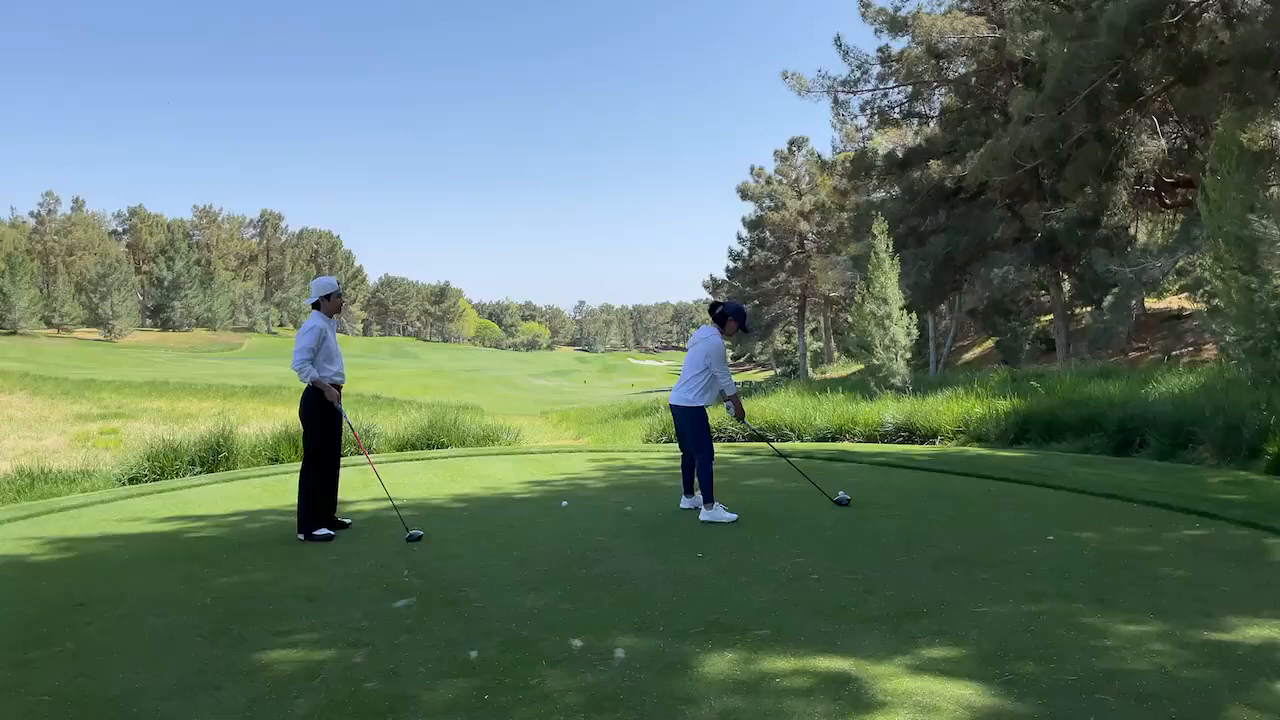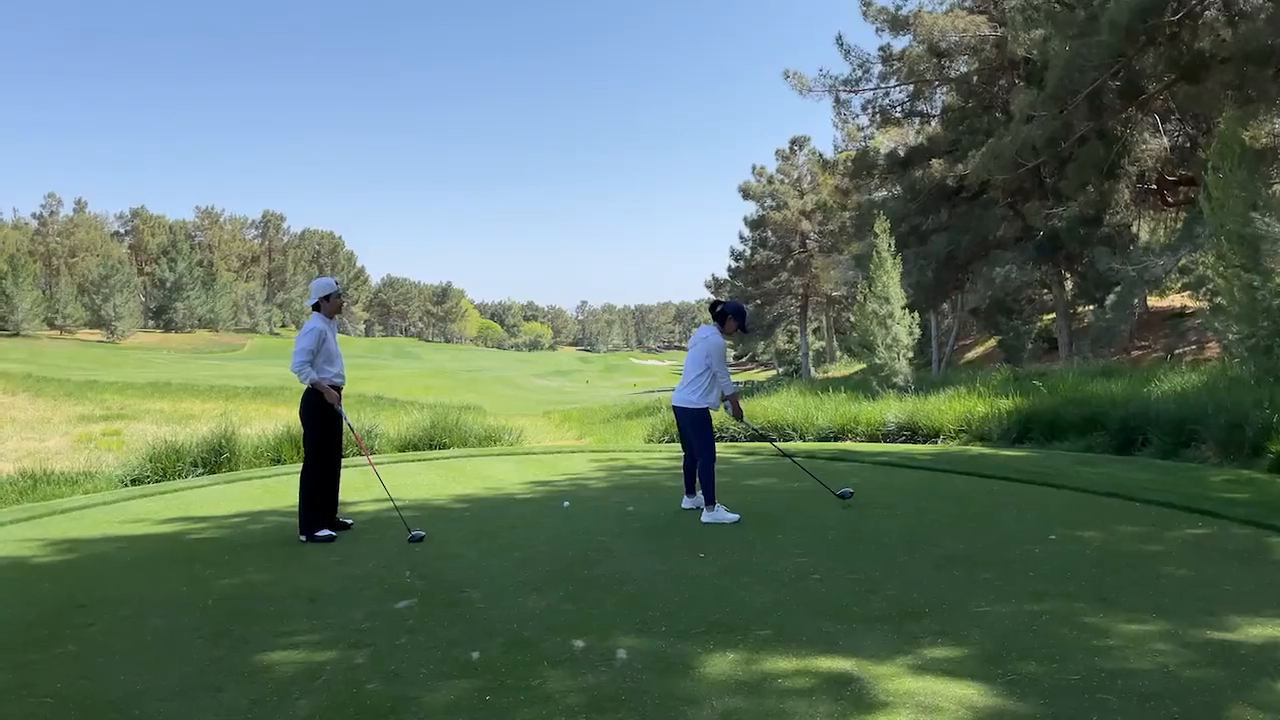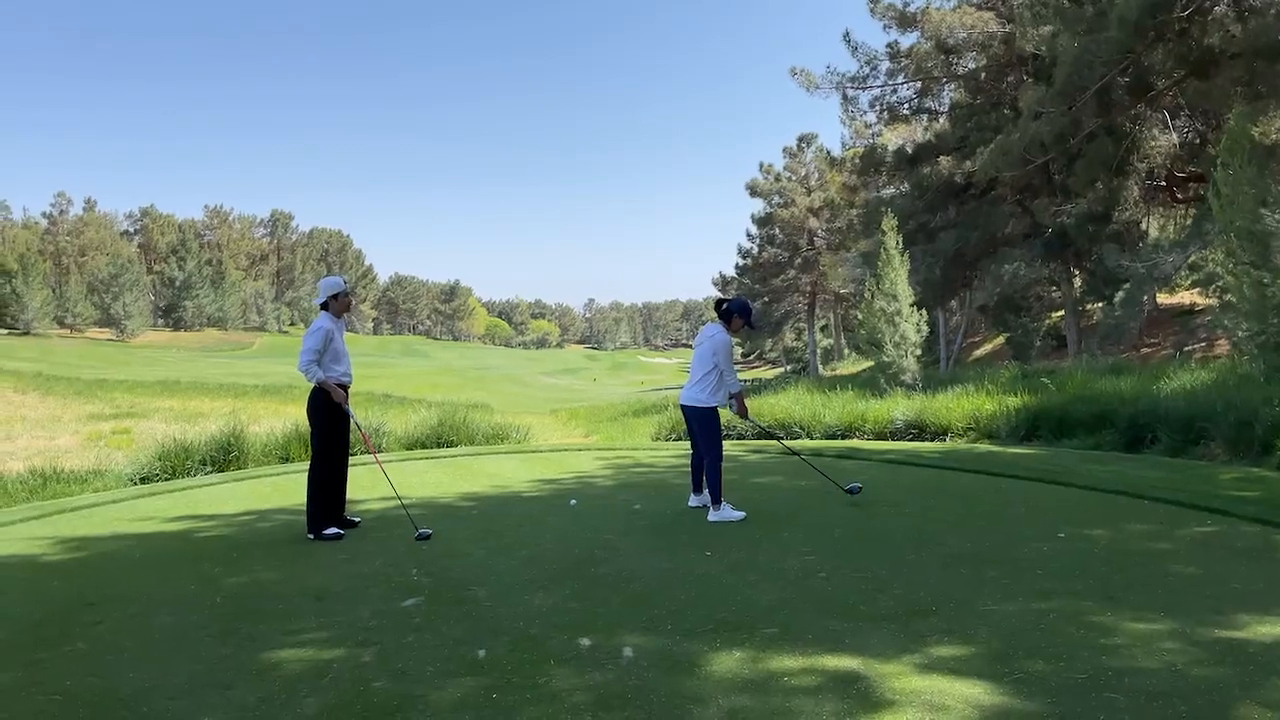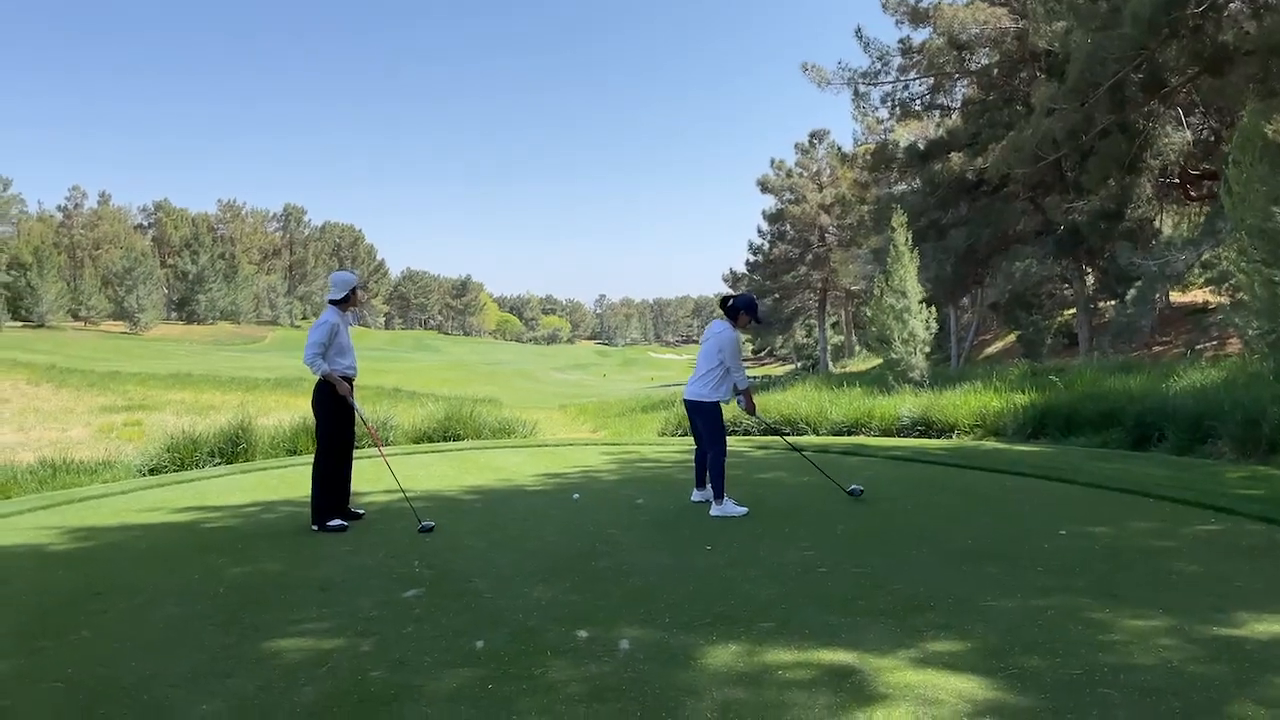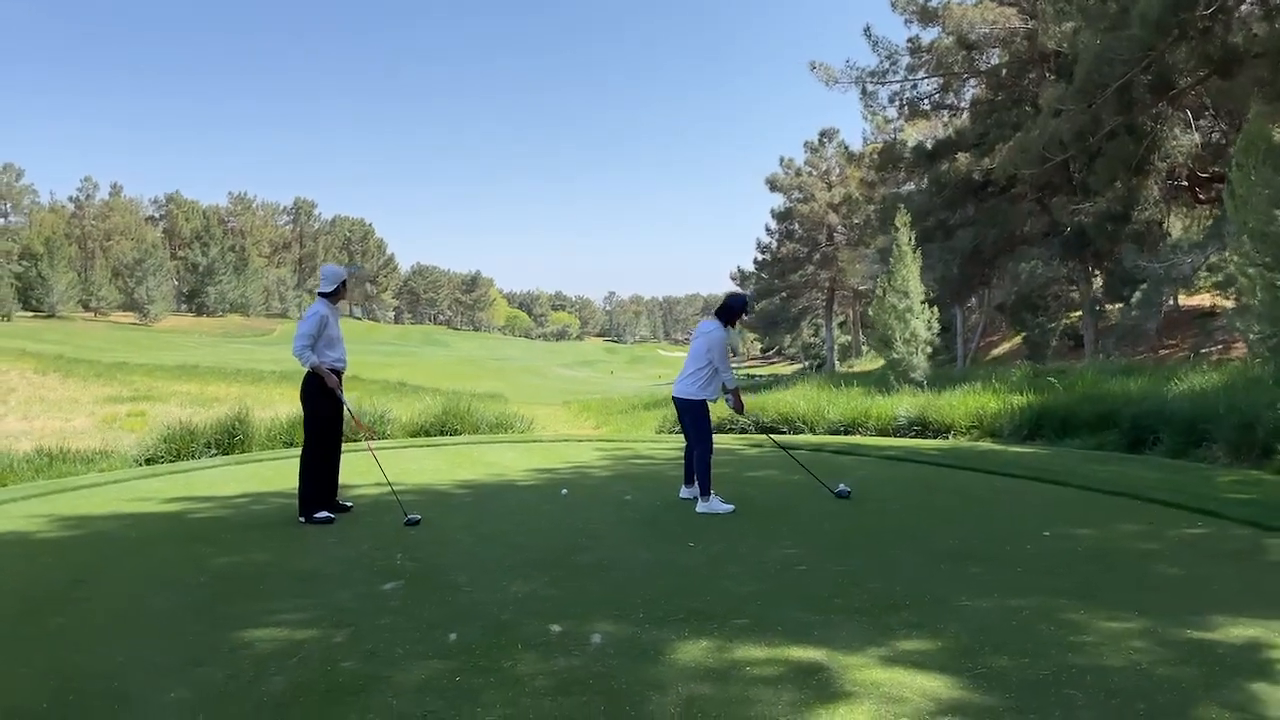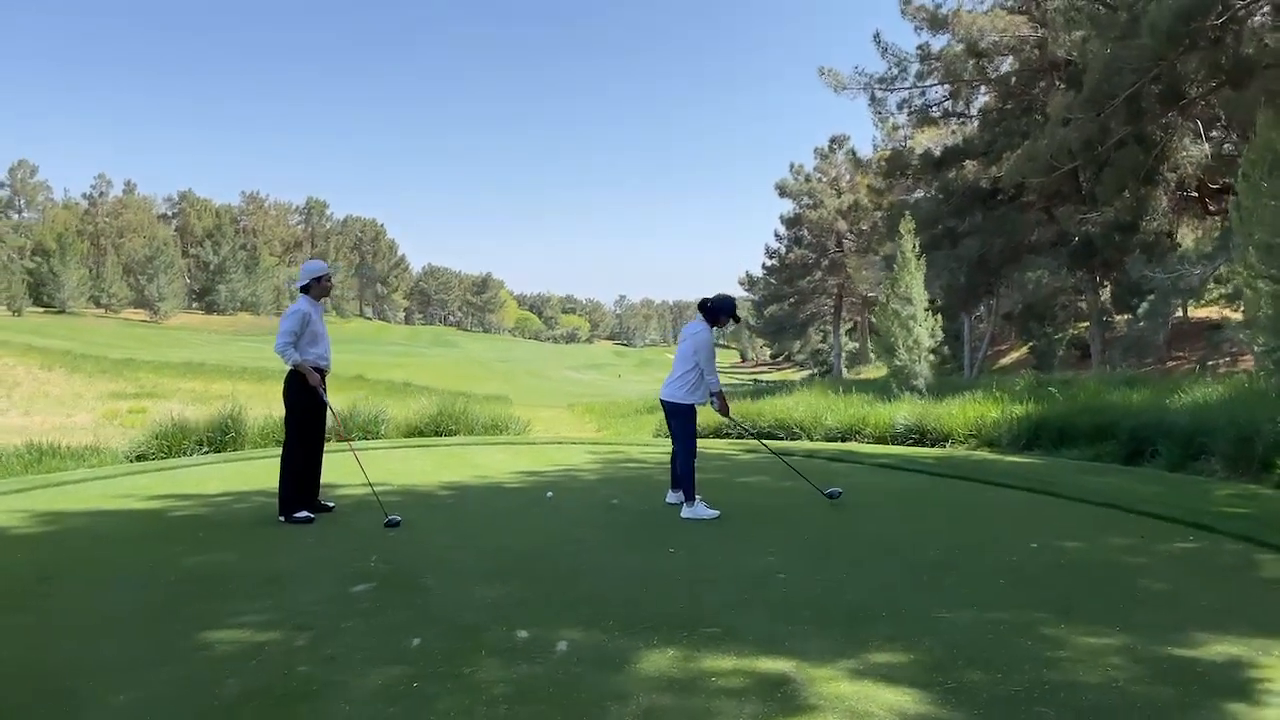
dt=0.4s
person 1, frame 1
left shoulder: (328, 325)
right shoulder: (315, 326)
right elbow: (300, 364)
right wrist: (326, 388)
left hip: (329, 398)
right hip: (318, 399)
left knee: (331, 459)
right knee: (315, 460)
left ankle: (326, 516)
right ankle: (308, 525)
person 1, frame 2
left shoulder: (329, 327)
right shoulder: (314, 328)
right elbow: (299, 366)
right wrist: (326, 390)
left hip: (329, 400)
right hip: (318, 400)
left knee: (332, 460)
right knee: (316, 461)
left ankle: (327, 517)
right ankle: (309, 526)
person 1, frame 3
left shoulder: (337, 325)
right shoulder: (322, 327)
right elbow: (307, 365)
right wrist: (333, 389)
left hip: (337, 399)
right hip: (326, 399)
left knee: (339, 458)
right knee: (323, 460)
left ankle: (335, 515)
right ankle: (317, 524)
person 1, frame 4
left shoulder: (342, 320)
right shoulder: (328, 321)
right elbow: (311, 358)
right wrist: (338, 383)
left hip: (342, 391)
right hip: (330, 392)
left knee: (343, 451)
right knee: (328, 452)
left ankle: (339, 507)
right ankle: (321, 516)
person 1, frame 5
left shoulder: (331, 313)
right shoulder: (317, 313)
right elbow: (300, 349)
right wrist: (326, 374)
left hip: (331, 384)
right hip: (319, 384)
left knee: (332, 444)
right knee: (316, 445)
left ankle: (327, 499)
right ankle: (309, 508)
person 1, frame 6
left shoulder: (315, 310)
right shoulder: (300, 310)
right elbow: (283, 346)
right wrist: (308, 372)
left hip: (315, 382)
right hip: (302, 382)
left knee: (314, 443)
right knee: (297, 443)
left ankle: (309, 499)
right ankle: (289, 507)
person 2, frame 1
left shoulder: (704, 334)
right shoulder: (715, 342)
right elbow: (724, 377)
left wrist: (727, 398)
right wrist: (738, 405)
left hip: (679, 401)
right hip: (690, 404)
left knee: (690, 451)
right knee: (705, 454)
left ankle: (689, 497)
right ankle: (709, 508)
person 2, frame 2
left shoulder: (703, 333)
right shoulder: (715, 340)
right elbow: (722, 376)
left wrist: (725, 397)
right wrist: (735, 405)
left hip: (682, 402)
right hip: (694, 406)
left knee: (692, 452)
right knee: (707, 456)
left ankle: (691, 497)
right ankle: (710, 510)
person 2, frame 3
left shoulder: (709, 331)
right shoulder: (722, 338)
right elbow: (729, 374)
left wrist: (734, 397)
right wrist: (741, 403)
left hip: (690, 400)
right hip: (702, 404)
left knee: (700, 451)
right knee: (713, 455)
left ankle: (698, 495)
right ankle: (717, 509)
person 2, frame 4
left shoulder: (716, 327)
right shoulder: (728, 335)
right elbow: (737, 370)
left wrist: (738, 392)
right wrist: (748, 399)
left hip: (693, 395)
right hip: (705, 399)
left knee: (704, 445)
right knee: (717, 449)
left ankle: (700, 490)
right ankle: (719, 503)
person 2, frame 5
left shoulder: (707, 325)
right shoulder: (718, 335)
right elbow: (724, 370)
left wrist: (727, 391)
right wrist: (736, 398)
left hip: (682, 392)
right hip: (693, 397)
left knee: (694, 443)
right knee: (703, 447)
left ankle: (689, 487)
right ankle: (705, 500)
person 2, frame 6
left shoulder: (693, 327)
right shoulder: (704, 336)
right elbow: (709, 373)
left wrist: (714, 395)
right wrist: (722, 401)
left hip: (671, 396)
right hip: (682, 400)
left knee: (680, 447)
right knee: (687, 451)
left ankle: (675, 492)
right ankle: (690, 506)
